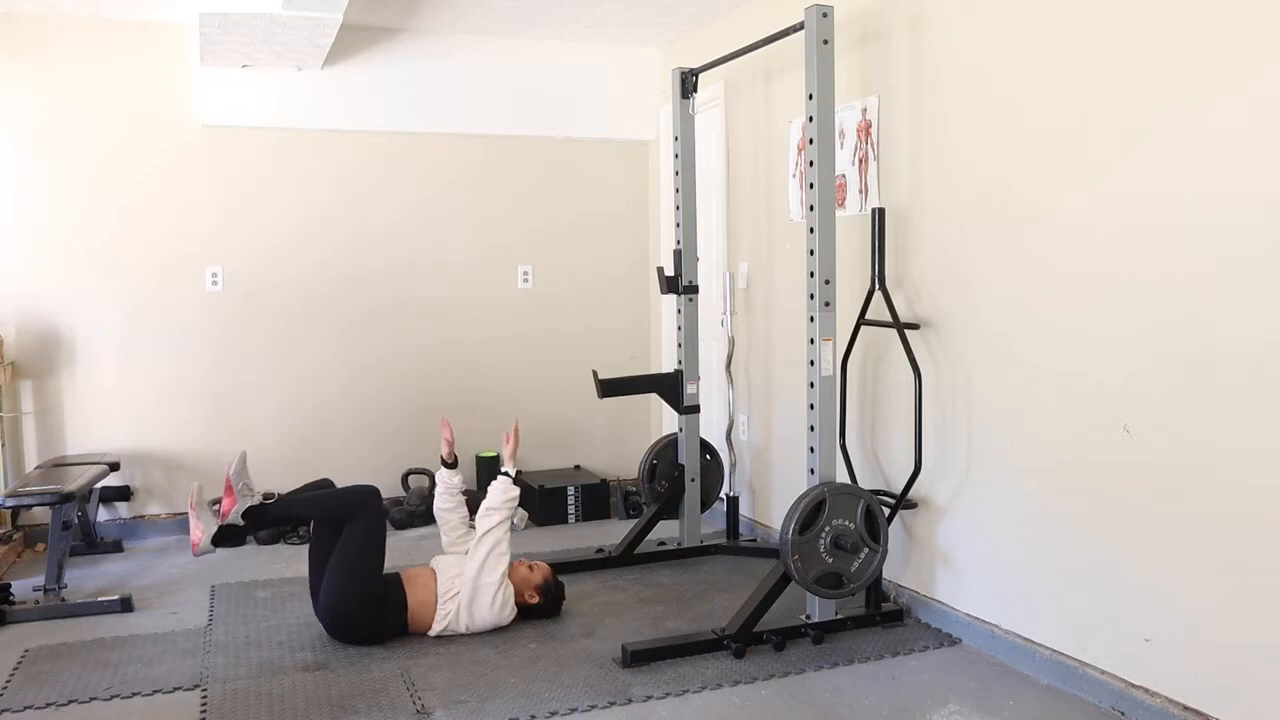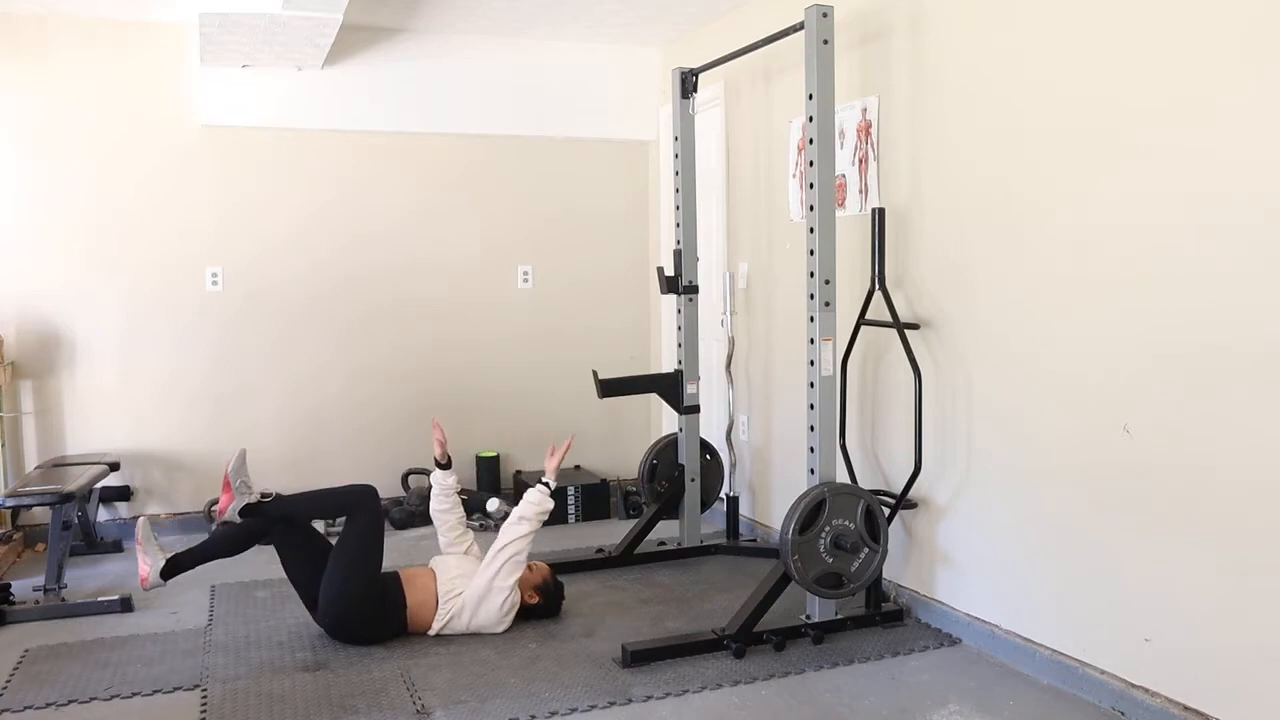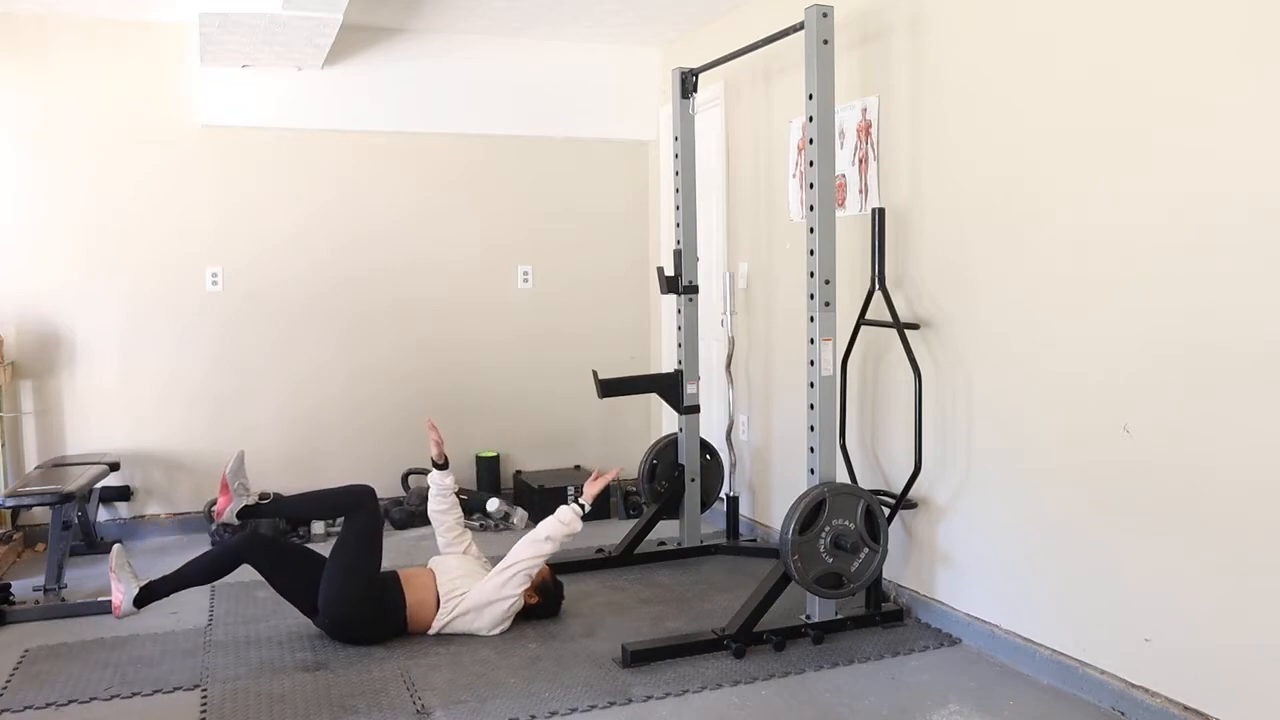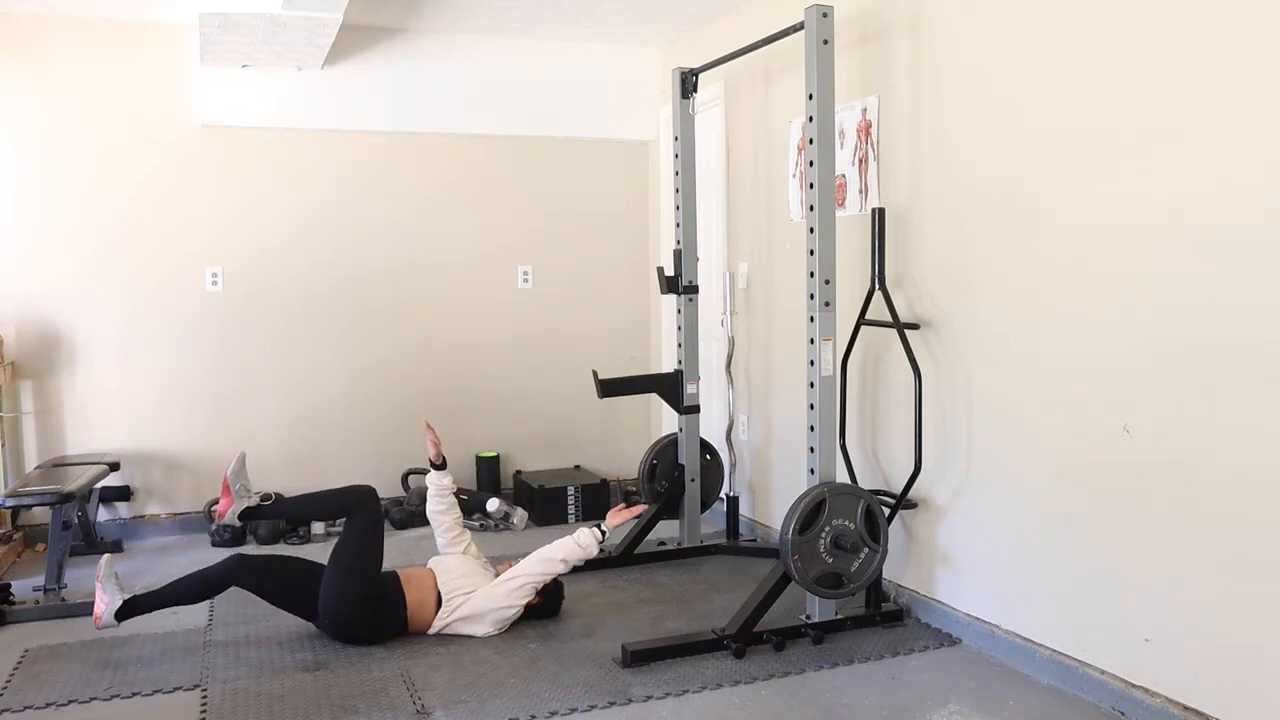
dt=0.5s
person 1, frame 1
left shoulder: (496, 604)
right shoulder: (476, 573)
left elbow: (491, 529)
right elbow: (455, 528)
left wrist: (507, 469)
right wrist: (449, 463)
left hip: (353, 614)
right hip: (347, 604)
left knee: (367, 498)
right knee: (327, 489)
left ankle: (248, 510)
right ankle: (217, 533)
person 1, frame 2
left shoulder: (500, 605)
right shoulder: (478, 572)
left elbow: (517, 535)
right elbow: (453, 526)
left wrist: (547, 484)
right wrist: (443, 464)
left hip: (356, 615)
right hip: (345, 604)
left knee: (365, 497)
right knee: (273, 521)
left ankle: (247, 505)
right ankle: (164, 569)
person 1, frame 3
left shoulder: (499, 605)
right shoulder: (477, 570)
left elbow: (536, 546)
right elbow: (449, 526)
left wrist: (580, 505)
right wrist: (440, 465)
left hip: (358, 615)
right hip: (349, 604)
left knee: (363, 497)
right knee: (251, 546)
left ankle: (249, 504)
right ankle: (140, 596)
person 1, frame 4
left shoulder: (501, 605)
right shoulder: (479, 569)
left elbow: (550, 558)
right elbow: (448, 523)
left wrist: (601, 530)
right wrist: (438, 464)
left hip: (360, 615)
right hip: (350, 605)
left knee: (366, 497)
right knee: (239, 566)
left ankle: (249, 506)
right ankle: (123, 608)
